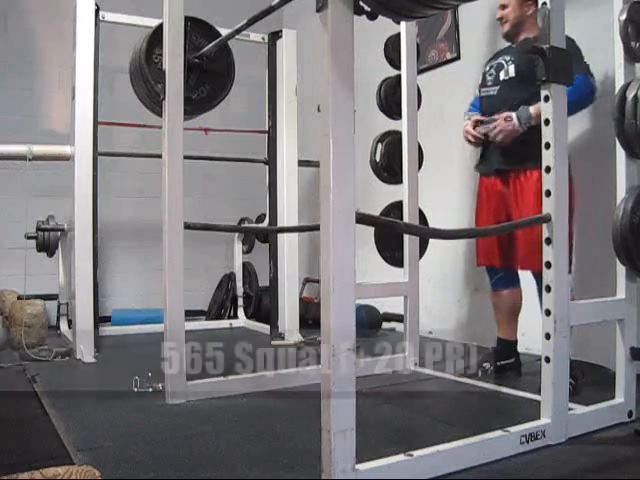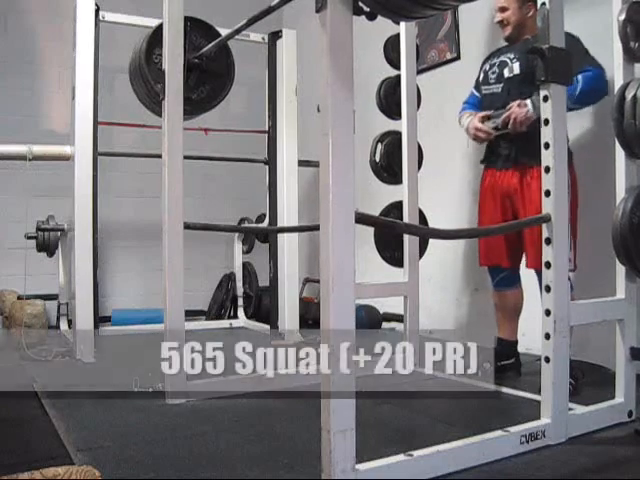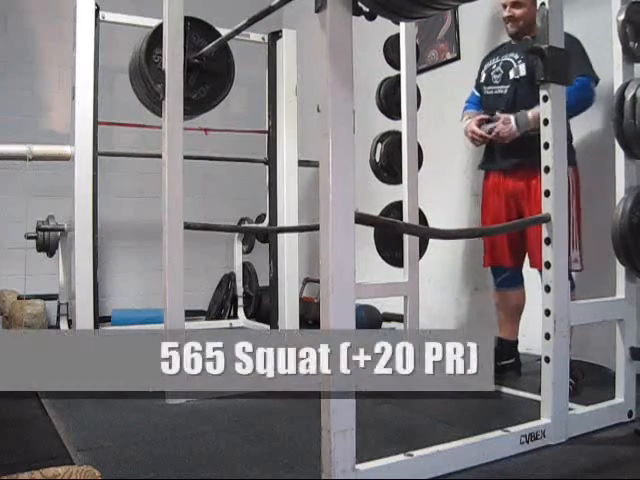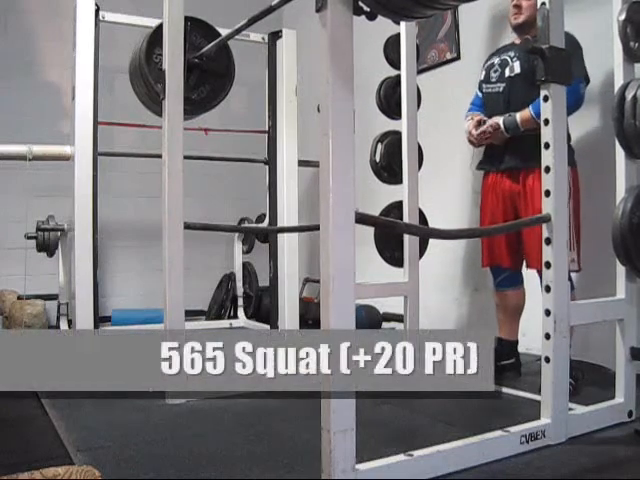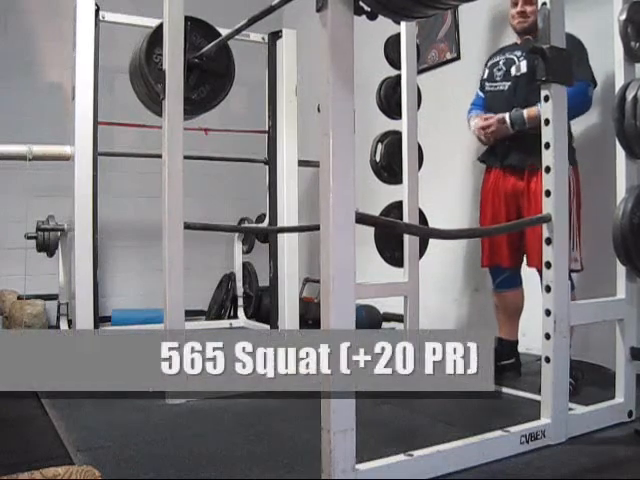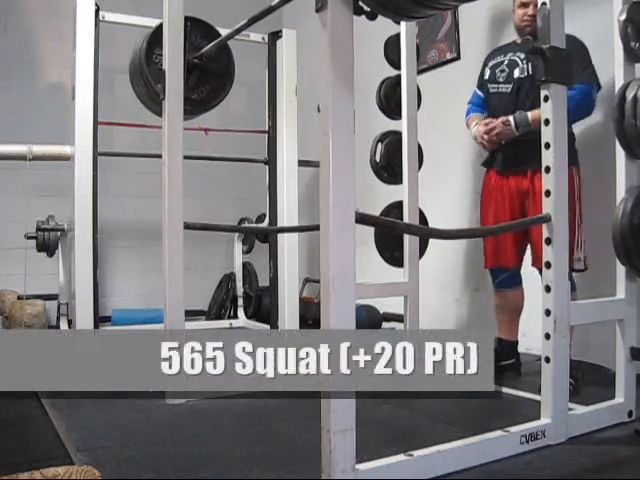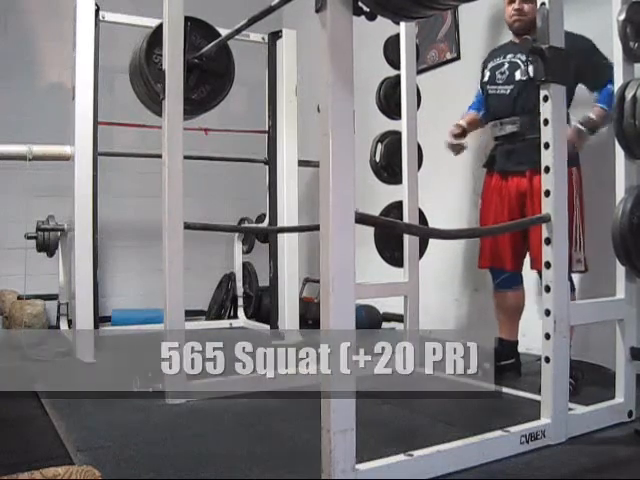
dt=0.5s
person 1, frame 1
right shoulder: (496, 59)
left elbow: (581, 90)
right elbow: (480, 103)
left wrist: (522, 118)
right wrist: (470, 122)
left hip: (536, 170)
right hip: (494, 171)
left knee: (544, 266)
right knee: (497, 264)
right ankle: (506, 352)
person 1, frame 2
left shoulder: (557, 44)
right shoulder: (493, 59)
left elbow: (595, 82)
right elbow: (470, 103)
left wrist: (536, 105)
right wrist: (468, 121)
left hip: (540, 168)
right hip: (496, 169)
left knee: (548, 266)
right knee: (499, 263)
right ankle: (506, 352)
person 1, frame 3
left shoulder: (560, 44)
right shoulder: (494, 56)
left elbow: (581, 91)
right elbow: (474, 100)
left wrist: (522, 121)
right wrist: (469, 121)
left hip: (545, 170)
right hip: (499, 171)
right knee: (502, 264)
right ankle: (506, 352)
person 1, frame 4
left shoulder: (559, 43)
right shoulder: (497, 56)
left elbow: (569, 93)
right elbow: (480, 101)
left wrist: (507, 124)
right wrist: (472, 123)
left hip: (543, 168)
right hip: (498, 170)
right knee: (501, 264)
right ankle: (506, 352)
person 1, frame 5
left shoulder: (563, 44)
right shoulder: (497, 57)
left elbow: (578, 95)
right elbow: (479, 103)
left wrist: (513, 121)
right wrist: (477, 122)
left hip: (546, 167)
right hip: (499, 169)
right knee: (501, 264)
right ankle: (506, 352)
person 1, frame 6
left shoulder: (567, 47)
right shoulder: (496, 56)
left elbow: (582, 98)
right elbow: (475, 104)
left wrist: (518, 123)
right wrist: (478, 126)
right hip: (501, 171)
right knee: (501, 264)
right ankle: (507, 353)
person 1, frame 7
left shoulder: (566, 45)
right shoulder: (494, 58)
left elbow: (612, 85)
left wrist: (584, 127)
right wrist: (462, 125)
right hip: (502, 170)
right knee: (501, 264)
left ankle: (563, 363)
right ankle: (507, 353)
